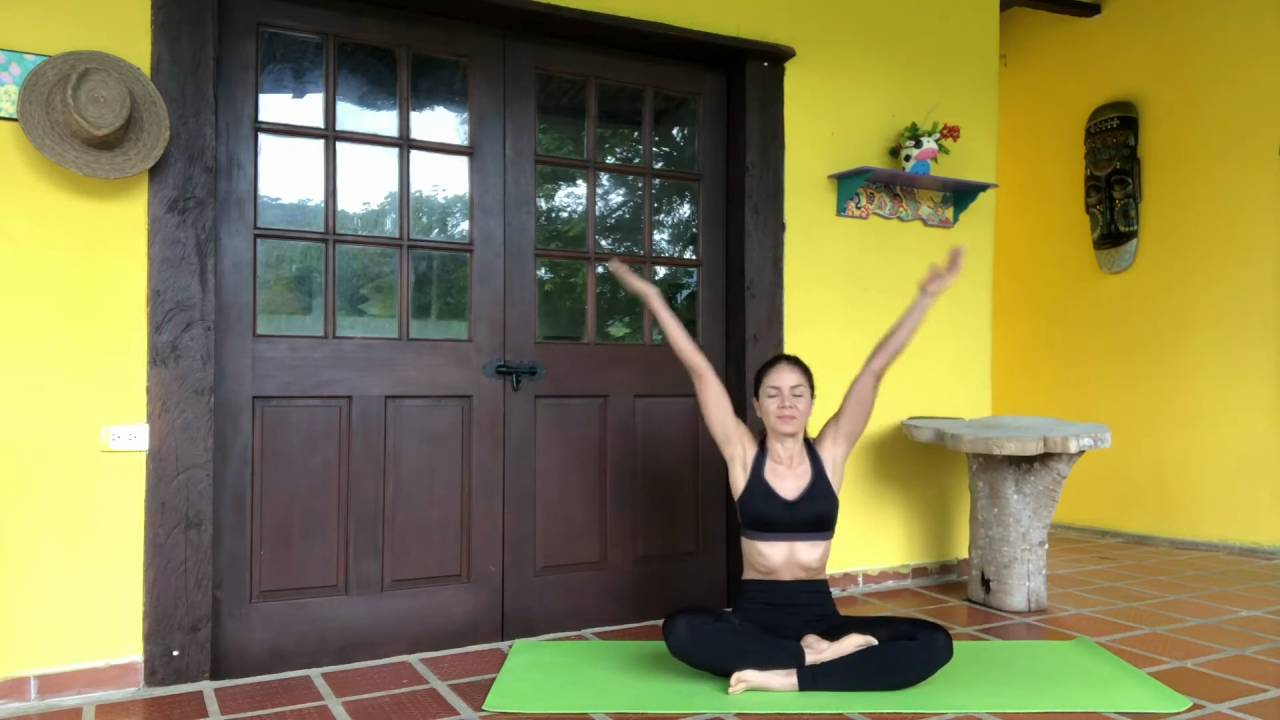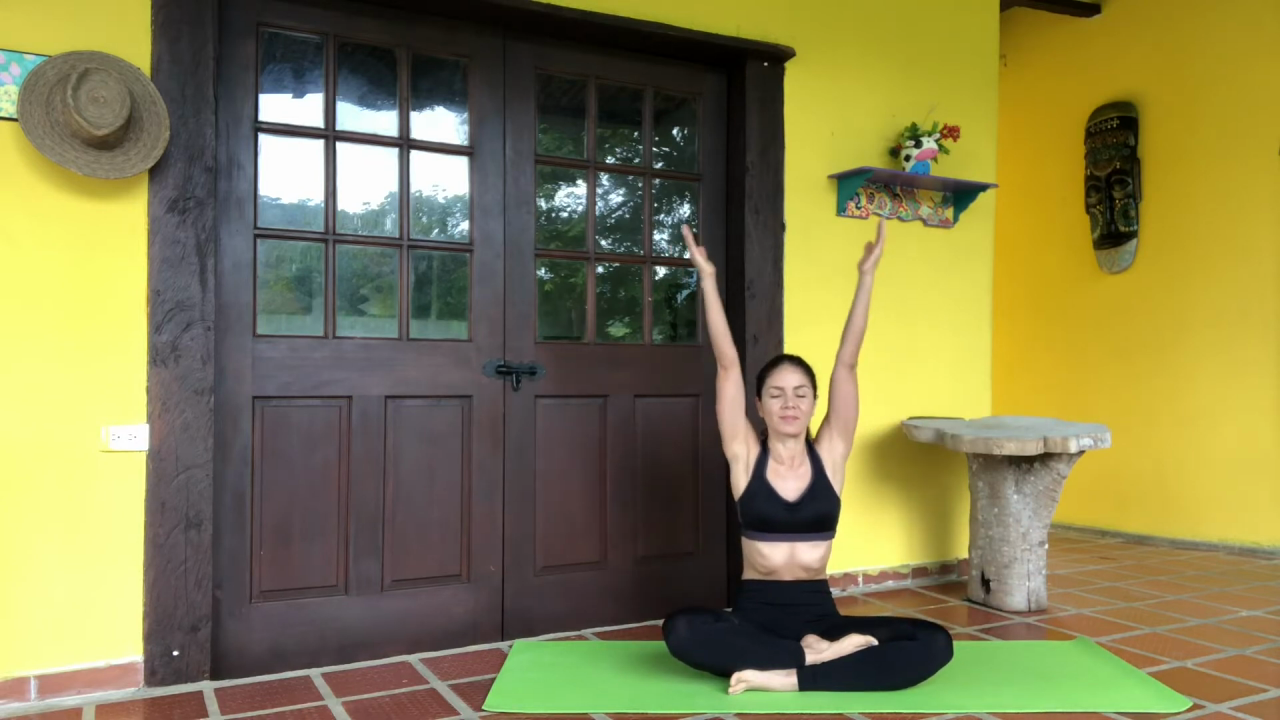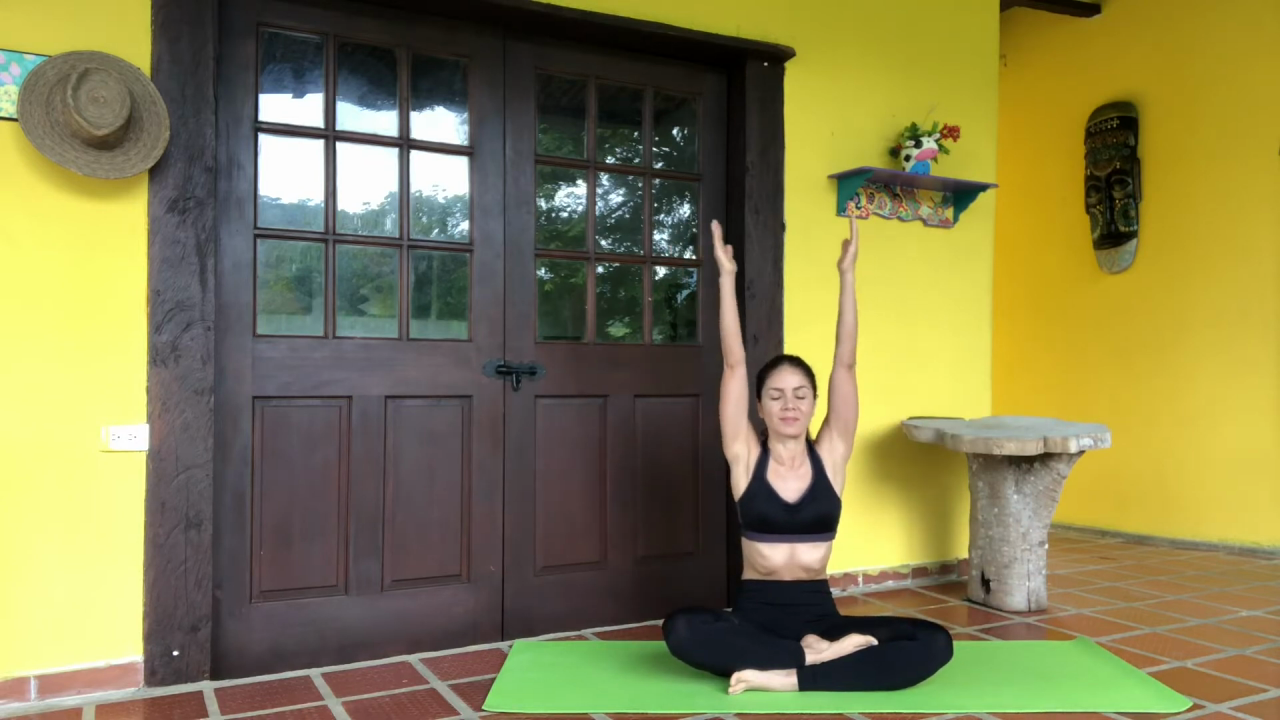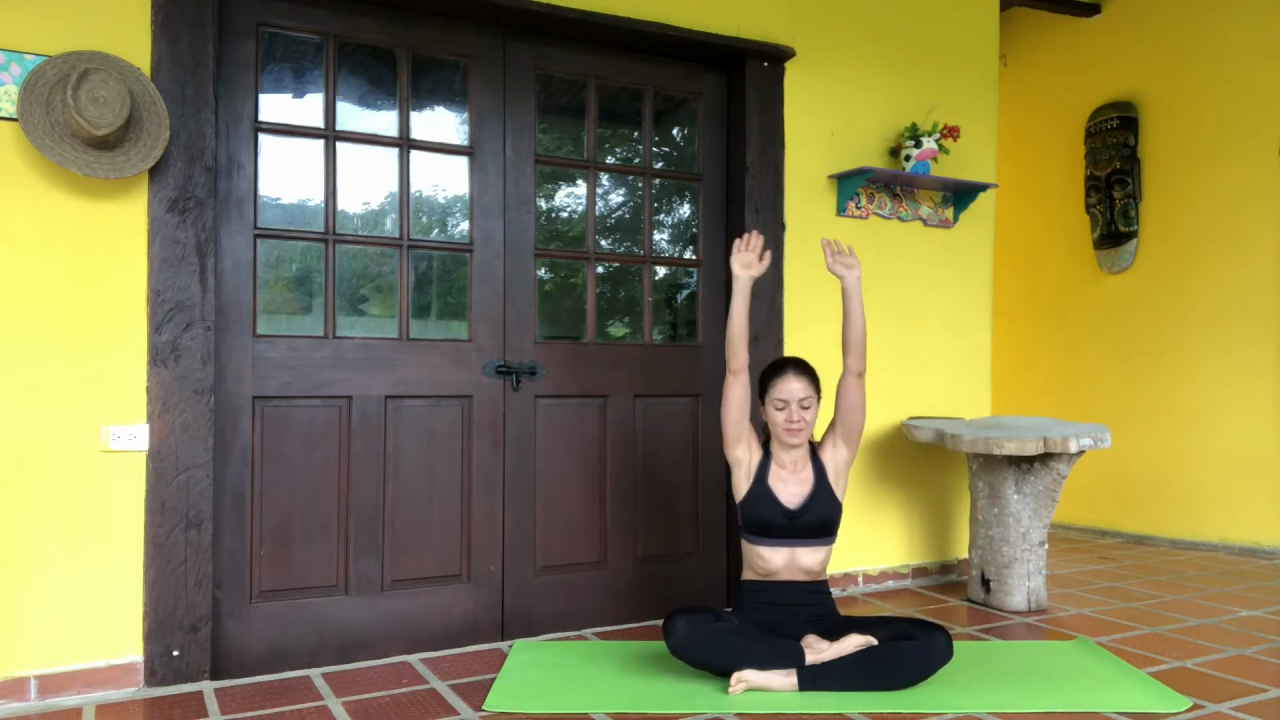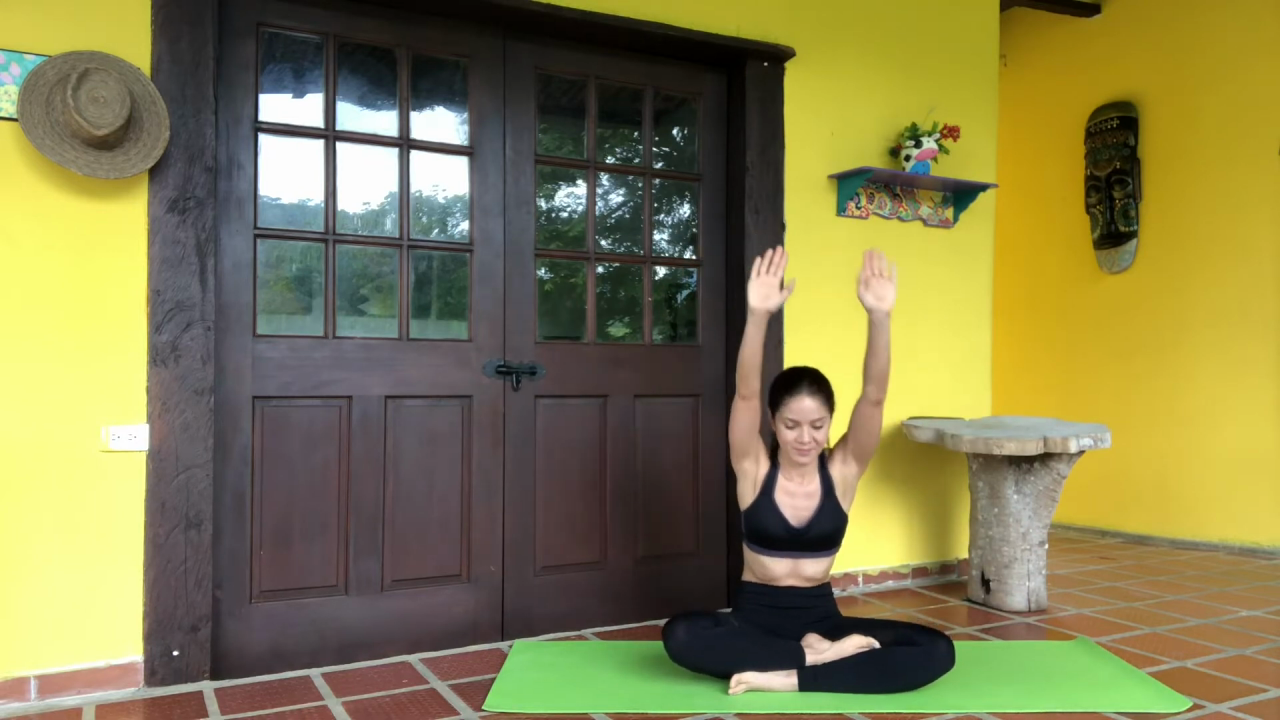
dt=0.4s
person 1, frame 1
left shoulder: (830, 453)
right shoulder: (743, 454)
left elbow: (874, 370)
right elbow: (700, 372)
left wrist: (925, 298)
right wrist: (652, 298)
left hip: (819, 614)
right hip: (753, 615)
left knee: (934, 645)
right knee: (681, 630)
left ankle: (786, 675)
right ankle: (814, 655)
person 1, frame 2
left shoulder: (830, 454)
right shoulder: (745, 455)
left elbow: (847, 362)
right elbow: (727, 364)
left wrist: (866, 276)
right wrist: (706, 278)
left hip: (819, 613)
right hip: (754, 614)
left knee: (934, 644)
right knee: (682, 630)
left ankle: (787, 676)
right ankle: (815, 655)
person 1, frame 3
left shoulder: (830, 456)
right shoulder: (746, 456)
left elbow: (845, 364)
right elbow: (734, 365)
left wrist: (846, 274)
right wrist: (726, 276)
left hip: (819, 612)
right hip: (755, 614)
left knee: (934, 644)
right knee: (682, 630)
left ankle: (786, 676)
right ankle: (816, 656)
person 1, frame 4
left shoulder: (832, 459)
right shoulder: (748, 459)
left elbow: (854, 370)
right elbow: (737, 370)
left wrist: (850, 283)
right wrist: (742, 282)
left hip: (819, 614)
right hip: (754, 614)
left knee: (934, 644)
right knee: (682, 629)
left ankle: (788, 676)
right ankle: (815, 655)
person 1, frame 5
left shoulder: (843, 469)
right shoulder: (754, 467)
left elbow: (873, 396)
right elbow: (746, 394)
left wrist: (879, 317)
right wrist: (758, 315)
left hip: (821, 616)
right hip: (755, 617)
left knee: (936, 651)
right knee: (682, 635)
left ankle: (787, 676)
right ankle: (817, 654)
